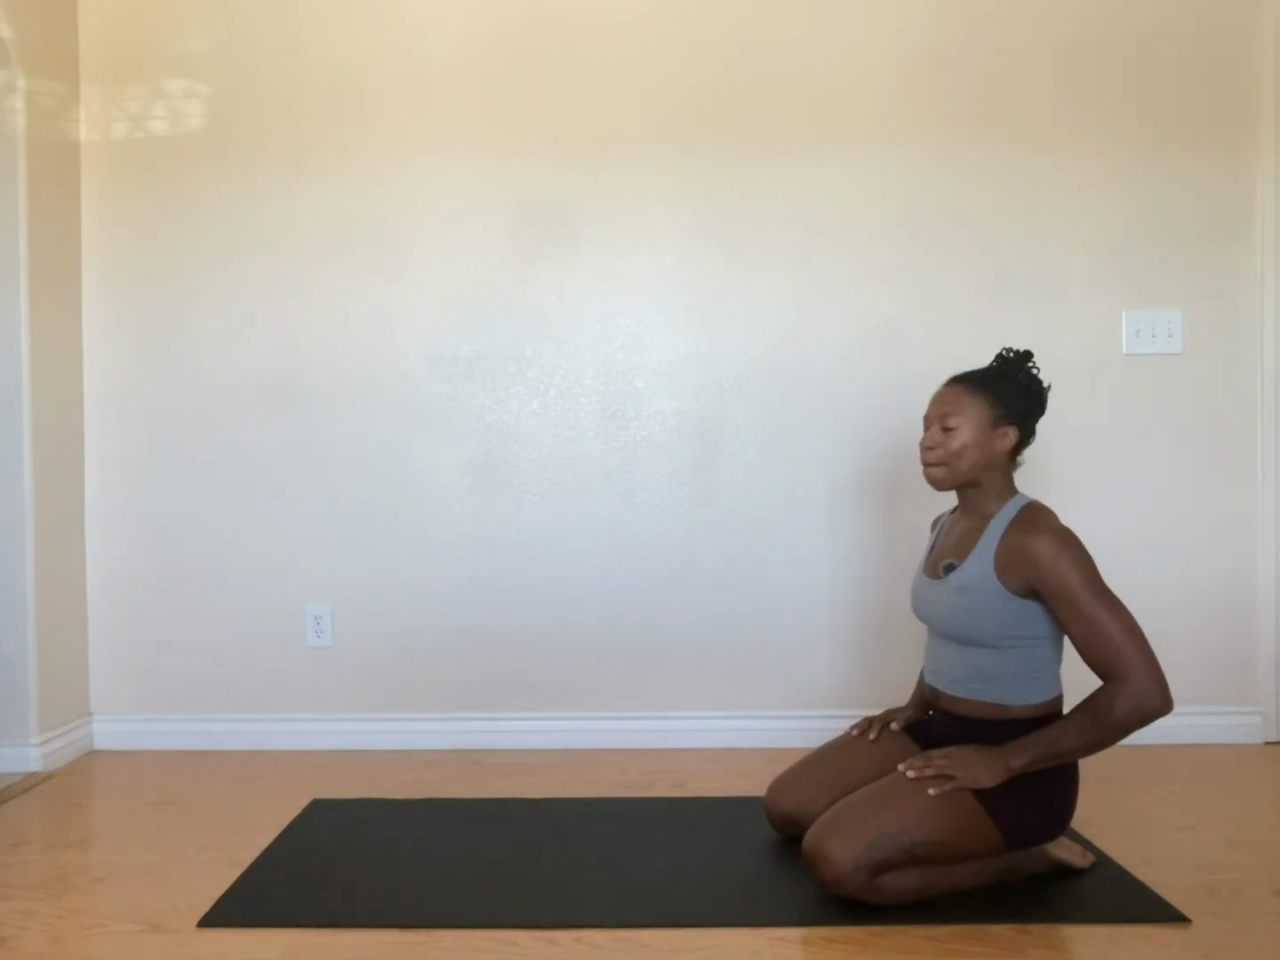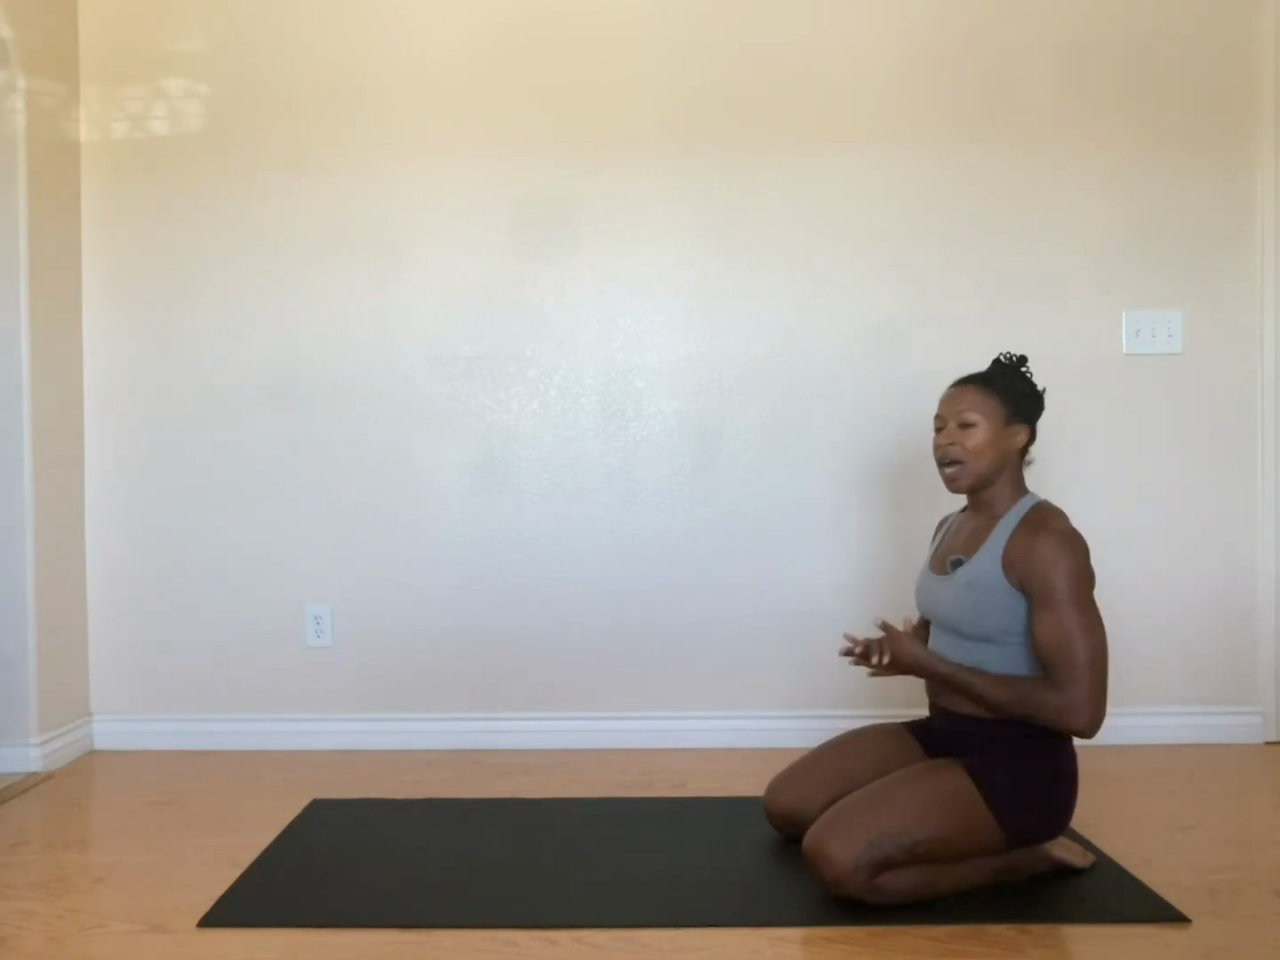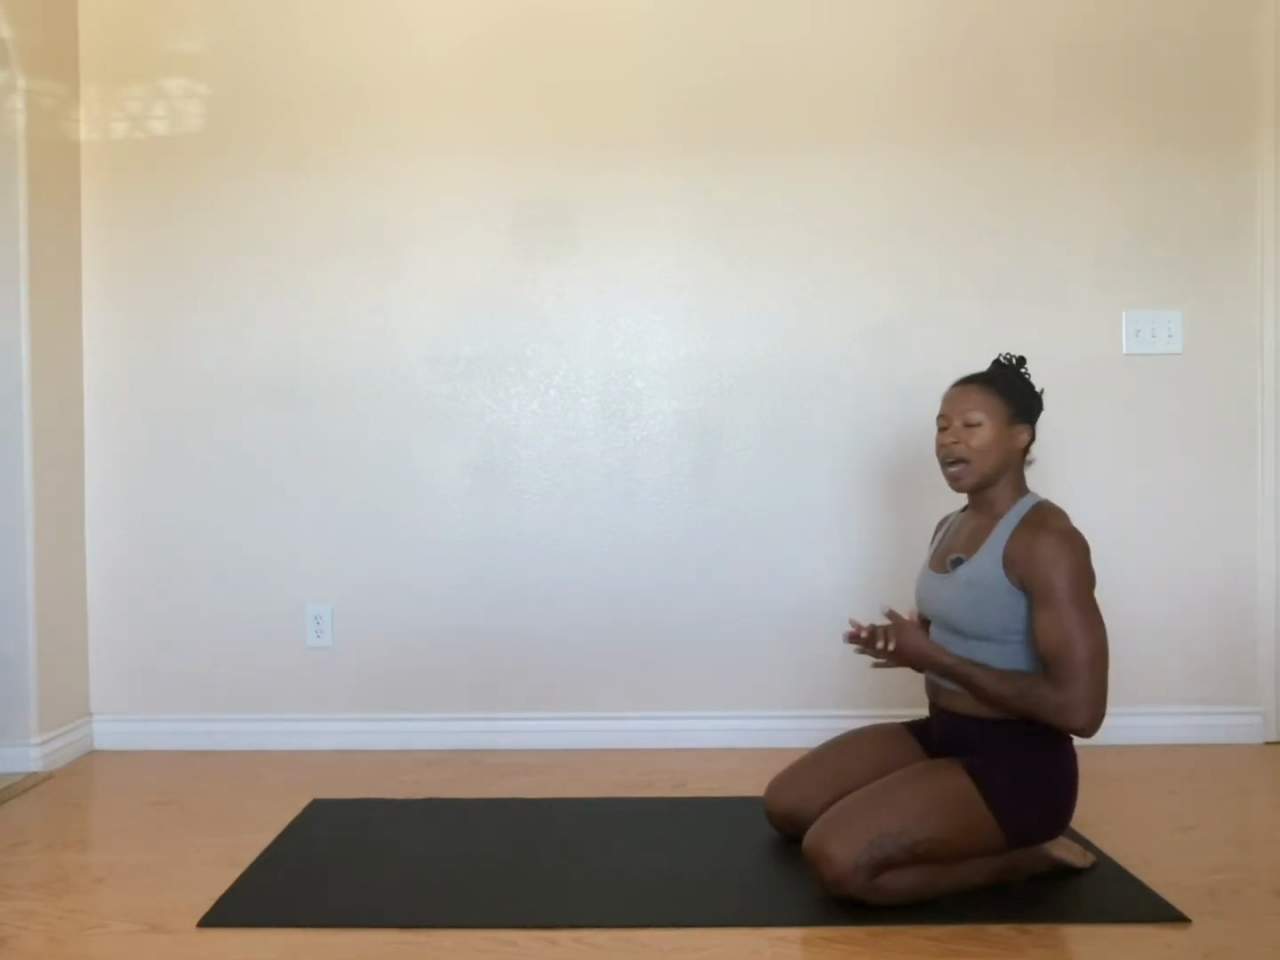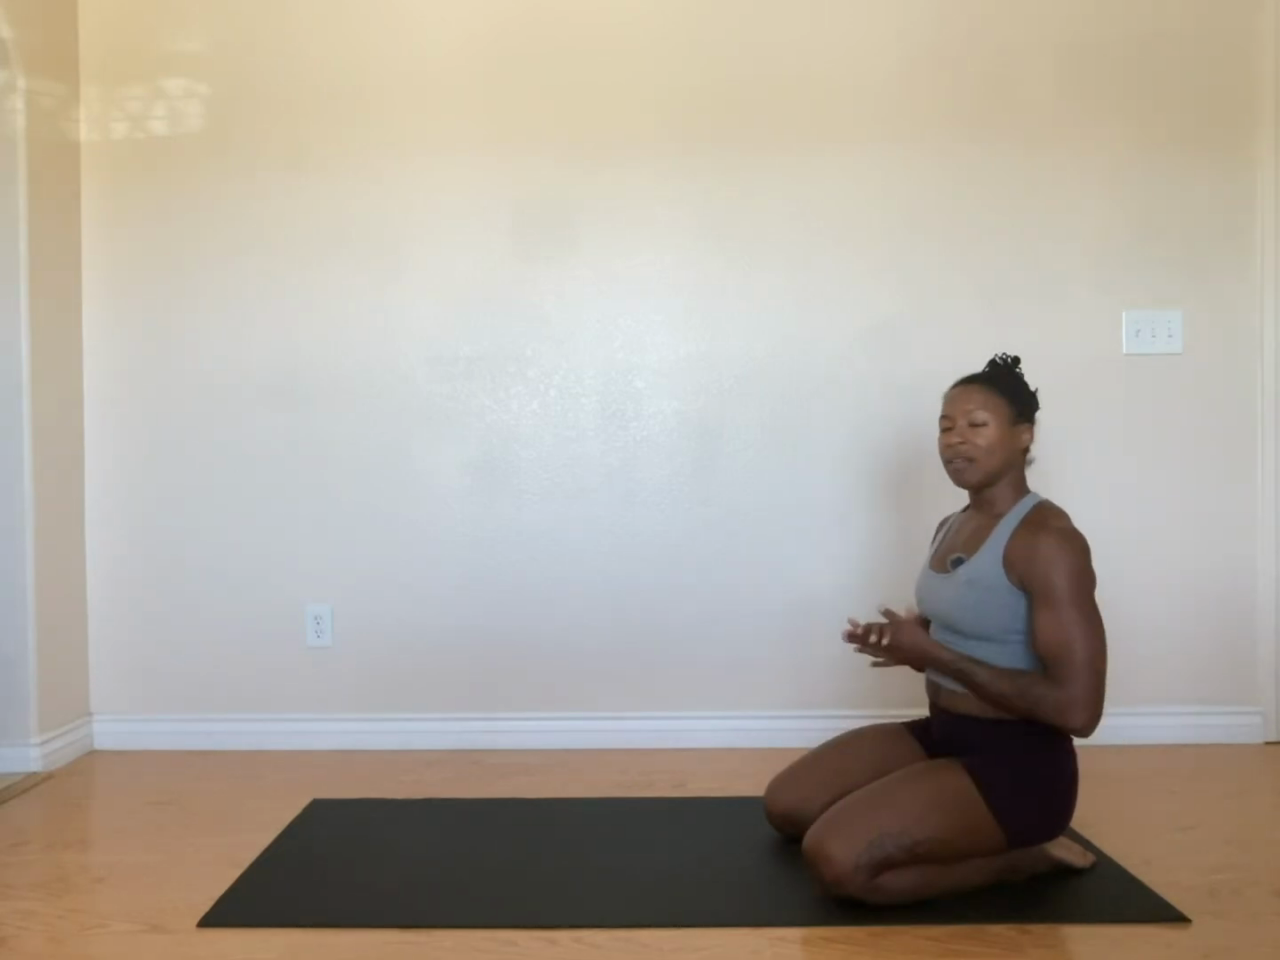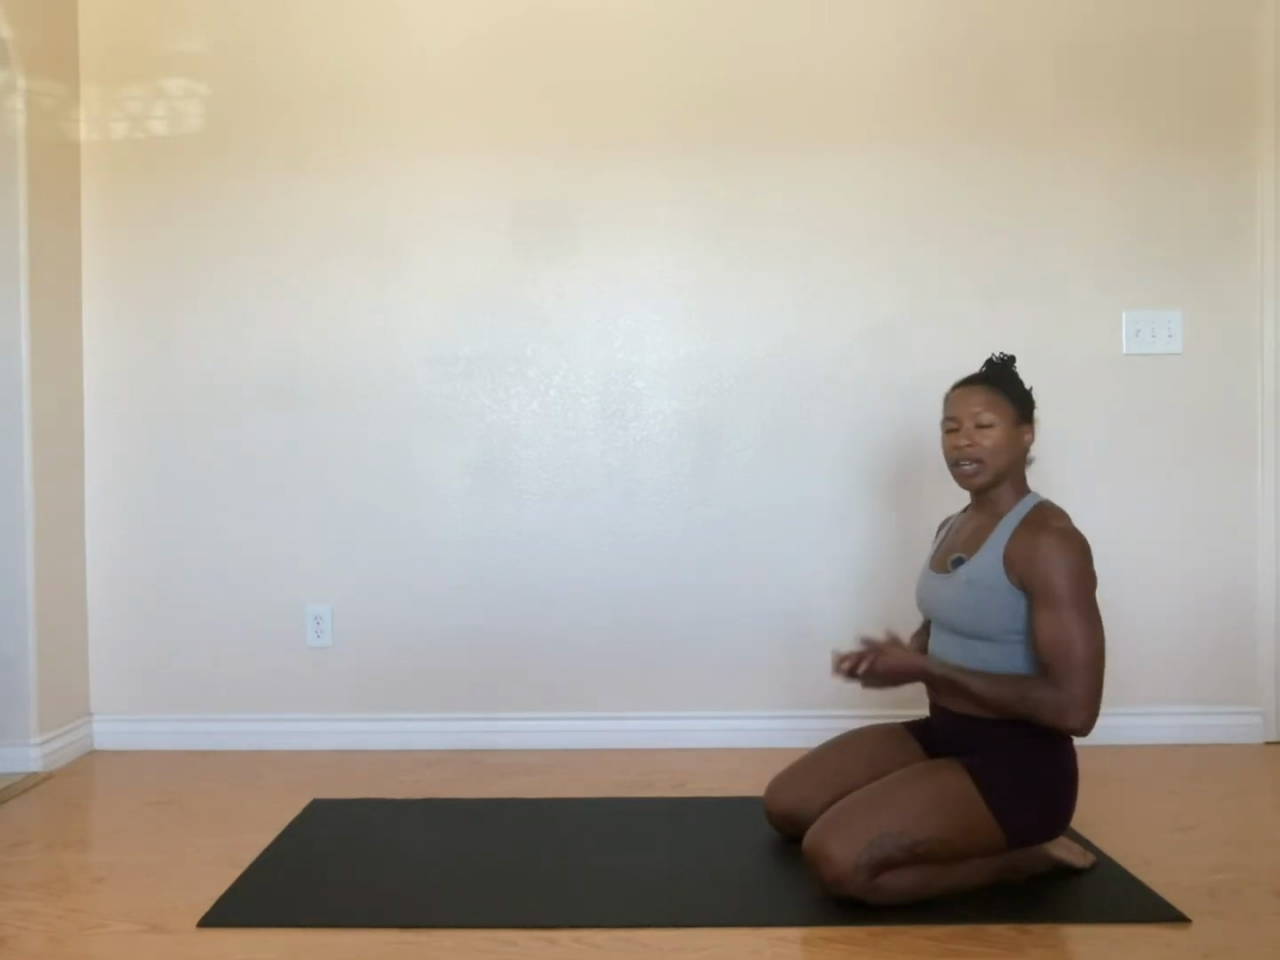
dt=0.1s
person 1, frame 1
left shoulder: (1039, 541)
right shoulder: (948, 527)
left elbow: (1142, 691)
left wrist: (1003, 763)
right wrist: (914, 706)
left hip: (1017, 762)
right hip: (942, 731)
left knee: (838, 857)
right knee: (788, 807)
left ankle: (1034, 856)
right ankle: (983, 837)
person 1, frame 2
left shoulder: (1044, 540)
right shoulder: (952, 528)
left elbow: (1079, 708)
left wrist: (929, 666)
right wrist: (894, 652)
left hip: (1016, 765)
right hip: (941, 733)
left knee: (839, 860)
right knee: (784, 805)
left ankle: (1030, 855)
right ankle: (970, 836)
person 1, frame 3
left shoulder: (1046, 539)
right shoulder: (951, 528)
left elbow: (1079, 707)
left wrist: (934, 656)
right wrist: (897, 642)
left hip: (1016, 763)
right hip: (940, 733)
left knee: (837, 858)
right knee: (785, 805)
left ankle: (1028, 857)
right ankle: (970, 837)
person 1, frame 4
left shoulder: (1047, 539)
right shoulder: (953, 528)
left elbow: (1077, 707)
left wrist: (933, 653)
right wrist: (895, 639)
left hip: (1017, 764)
right hip: (941, 733)
left knee: (839, 859)
right knee: (786, 805)
left ankle: (1029, 856)
right ankle: (982, 836)
person 1, frame 5
left shoulder: (1048, 540)
right shoulder: (954, 527)
left elbow: (1074, 706)
left wrist: (925, 668)
right wrist: (892, 658)
left hip: (1018, 763)
right hip: (942, 733)
left knee: (839, 858)
right knee: (786, 805)
left ankle: (1029, 856)
right ankle: (974, 837)
